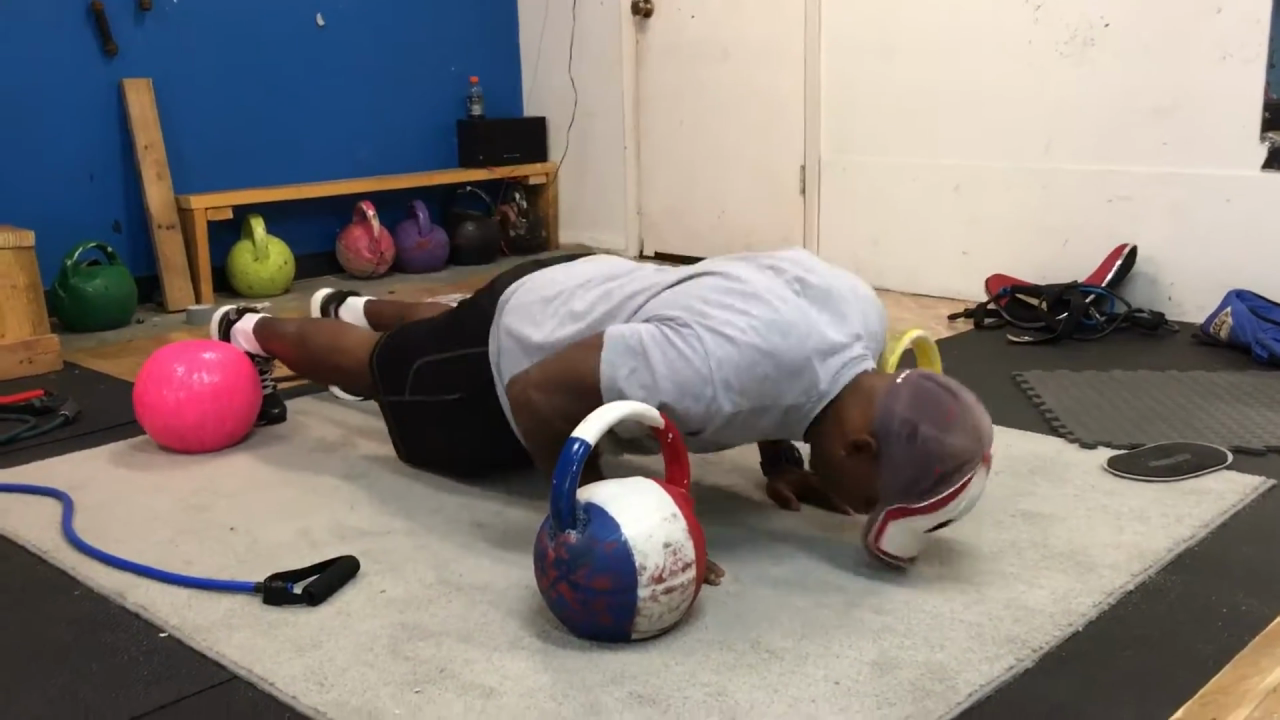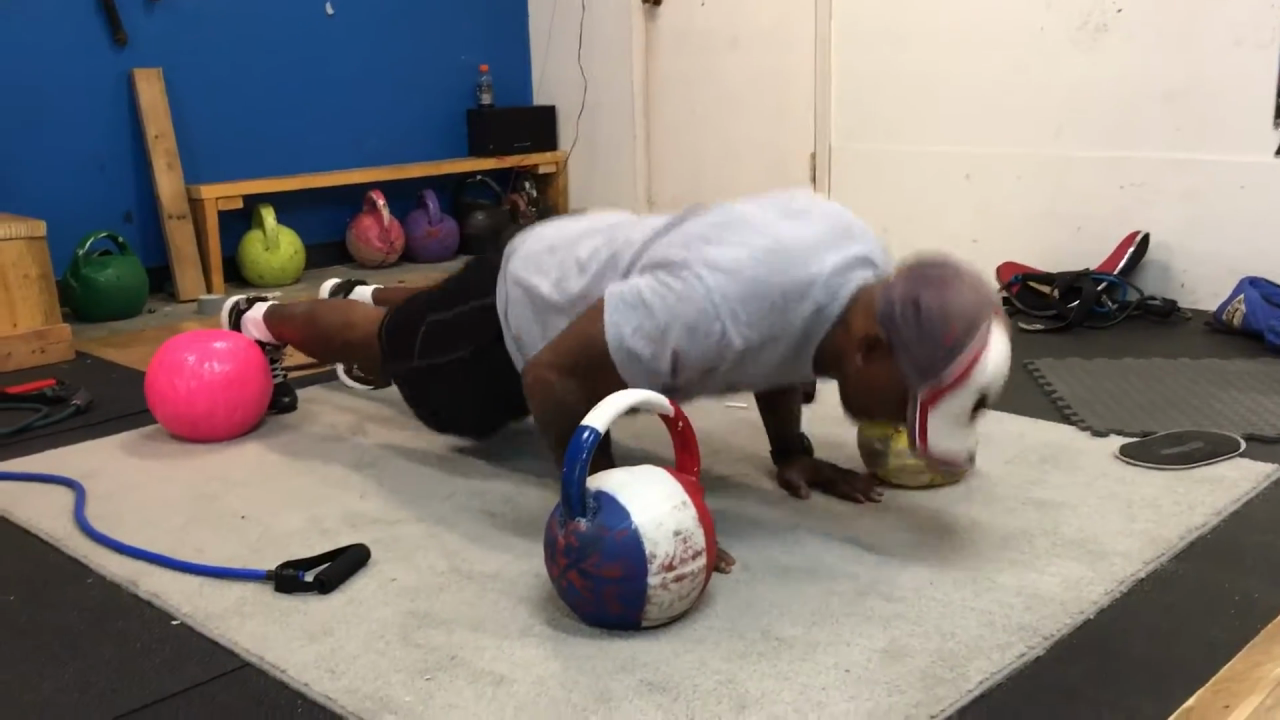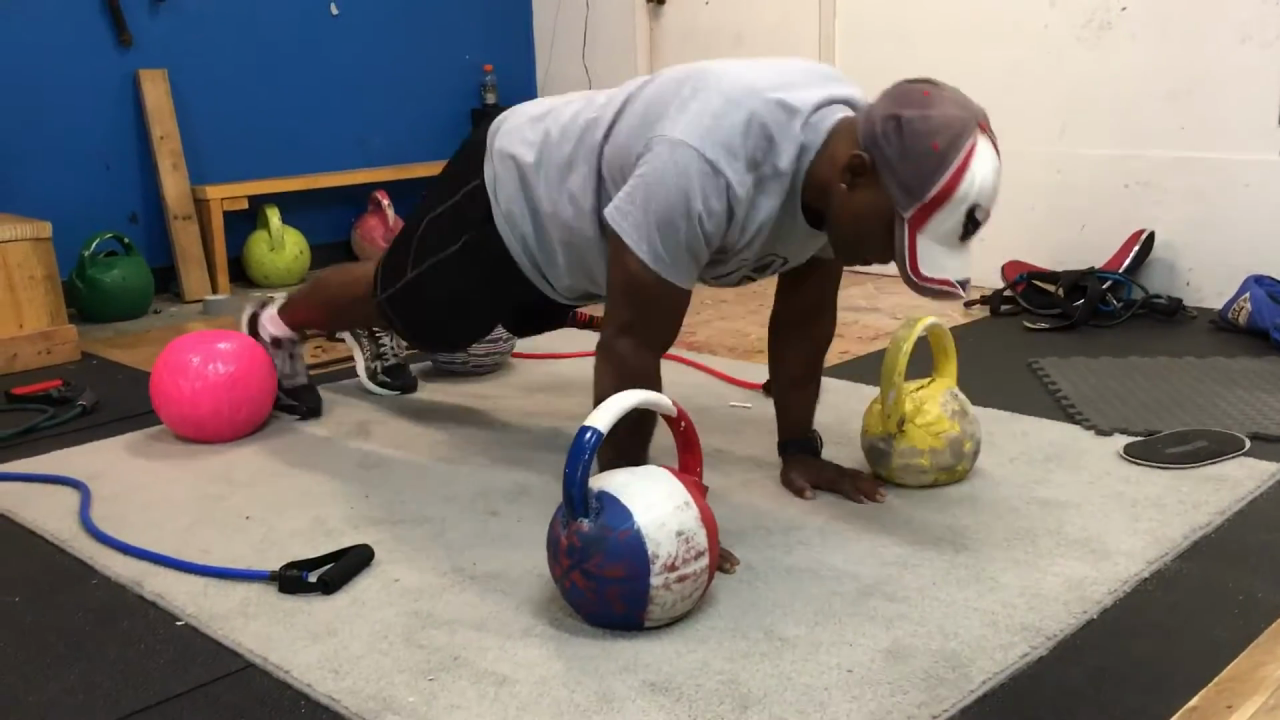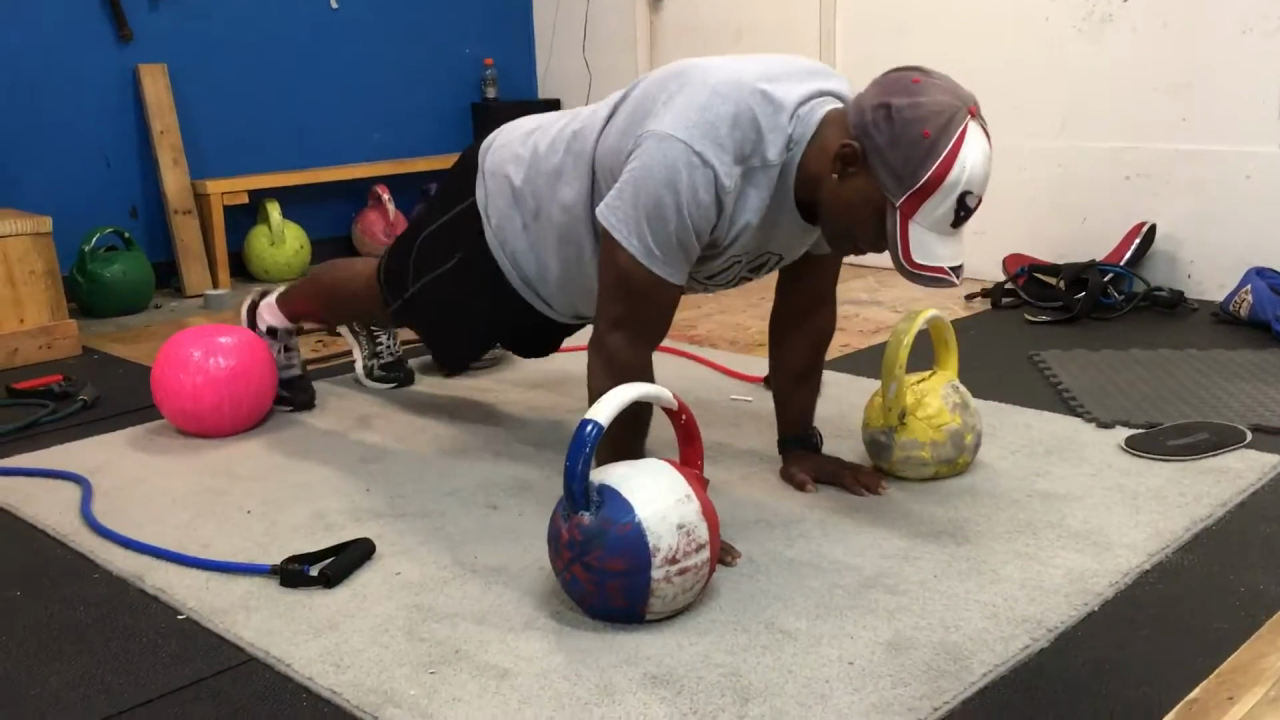
dt=0.3s
person 1, frame 1
left shoulder: (860, 320)
right shoulder: (722, 370)
right elbow: (535, 396)
left wrist: (779, 457)
left hip: (590, 292)
right hip: (518, 356)
left knee: (445, 327)
right knee: (382, 368)
left ankle: (352, 306)
right ankle: (249, 332)
person 1, frame 2
left shoulder: (869, 275)
right shoulder: (723, 306)
right elbow: (550, 379)
left wrist: (791, 452)
left hip: (592, 261)
right hip: (528, 309)
left knee: (431, 320)
right knee: (389, 345)
left ankle: (363, 293)
right ankle: (257, 318)
person 1, frame 3
left shoulder: (853, 147)
right shoulder: (707, 162)
left elbow: (806, 310)
right elbow: (632, 346)
left wrist: (798, 450)
left hip: (575, 221)
right hip: (516, 192)
left knee: (436, 304)
right knee: (398, 296)
left ankle: (372, 343)
right ankle: (275, 323)
person 1, frame 4
left shoulder: (839, 152)
right shoulder: (695, 157)
left elbow: (806, 308)
right elbow: (623, 341)
left wrist: (799, 445)
left hip: (565, 256)
right hip: (508, 209)
left knee: (448, 319)
right knee: (396, 291)
left ankle: (370, 340)
right ankle: (273, 313)
